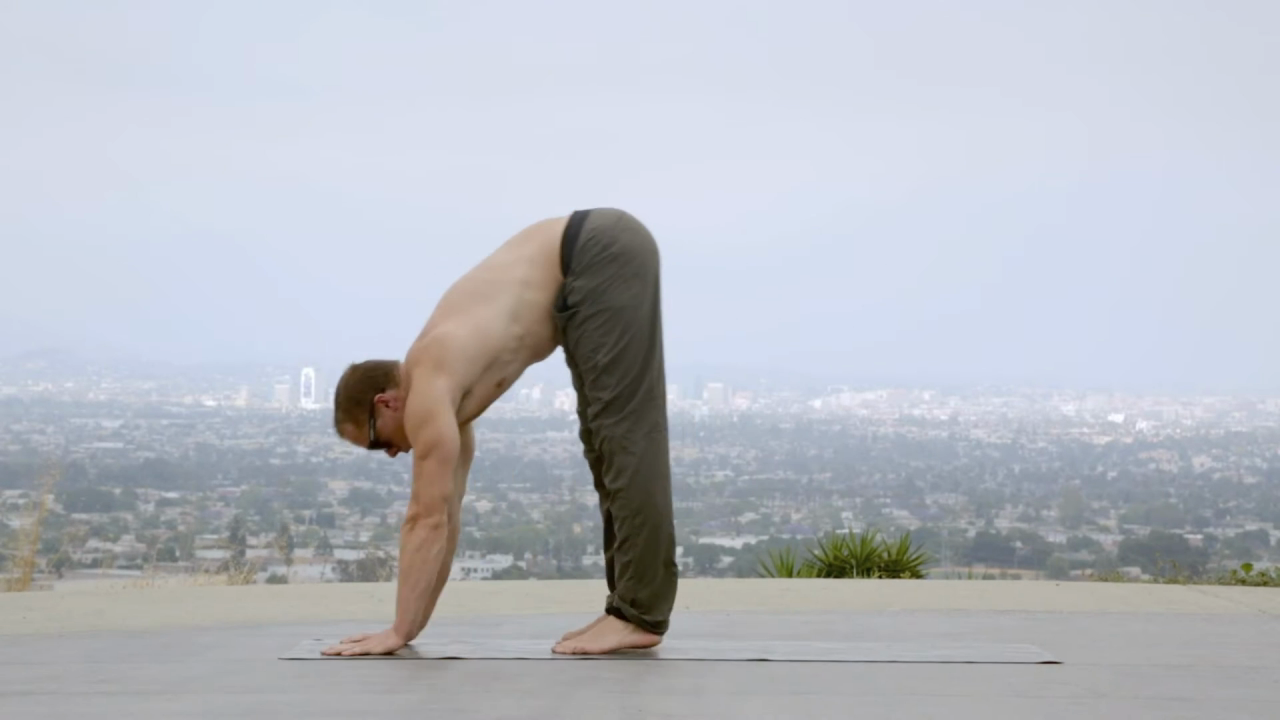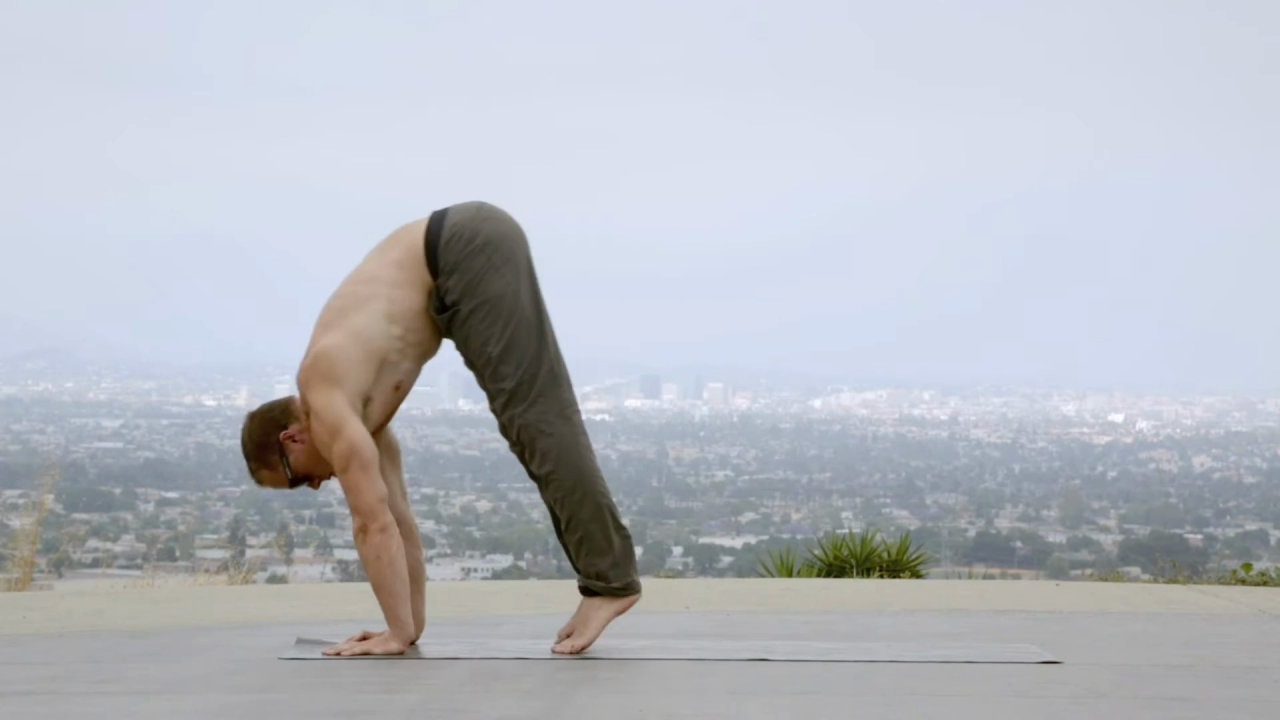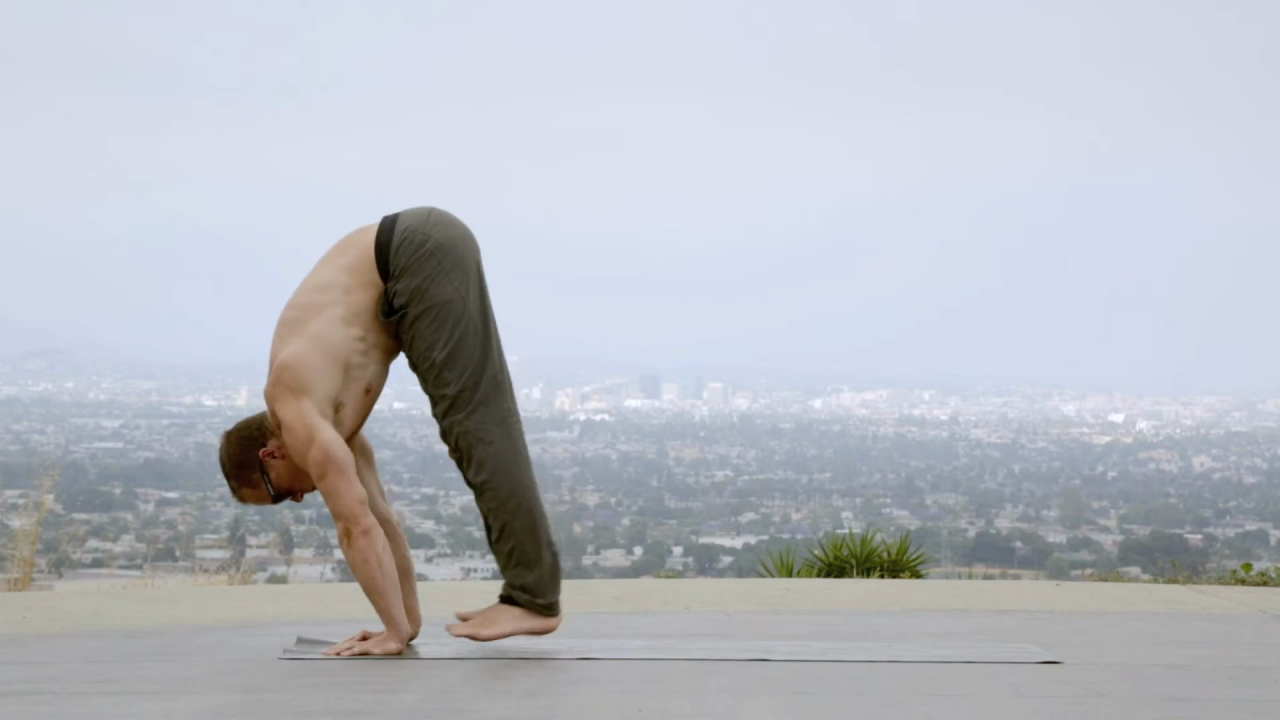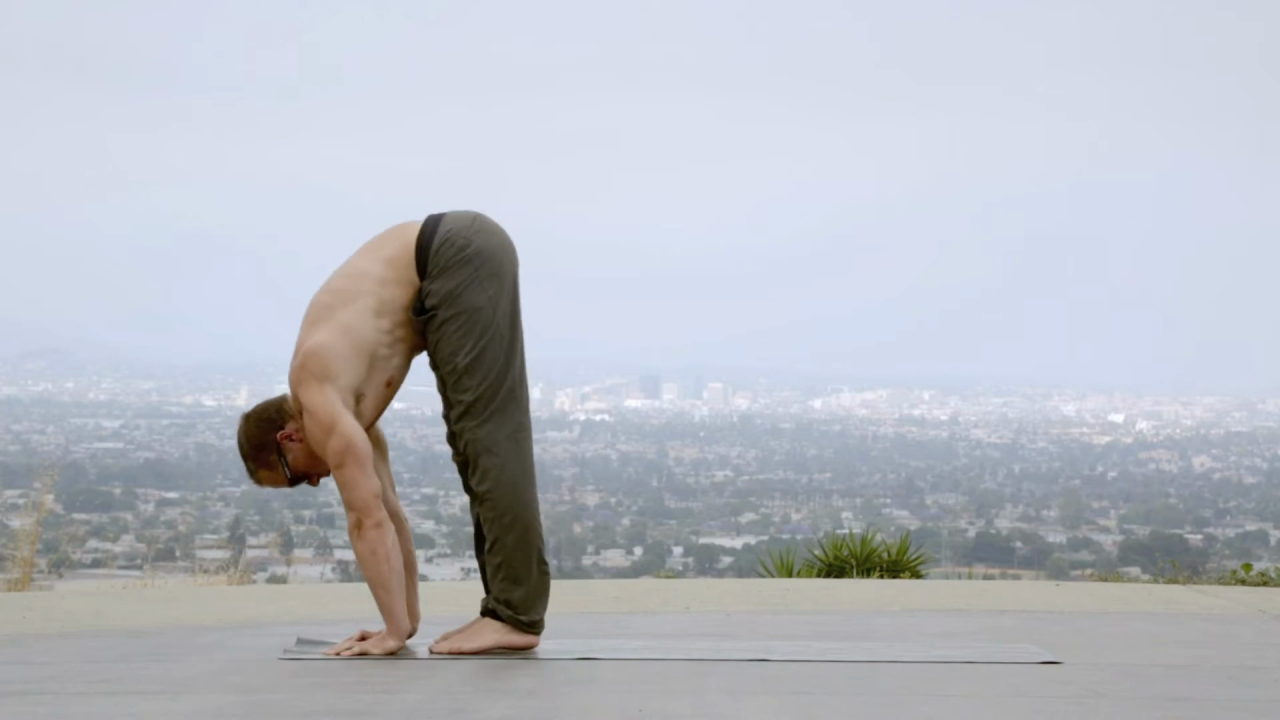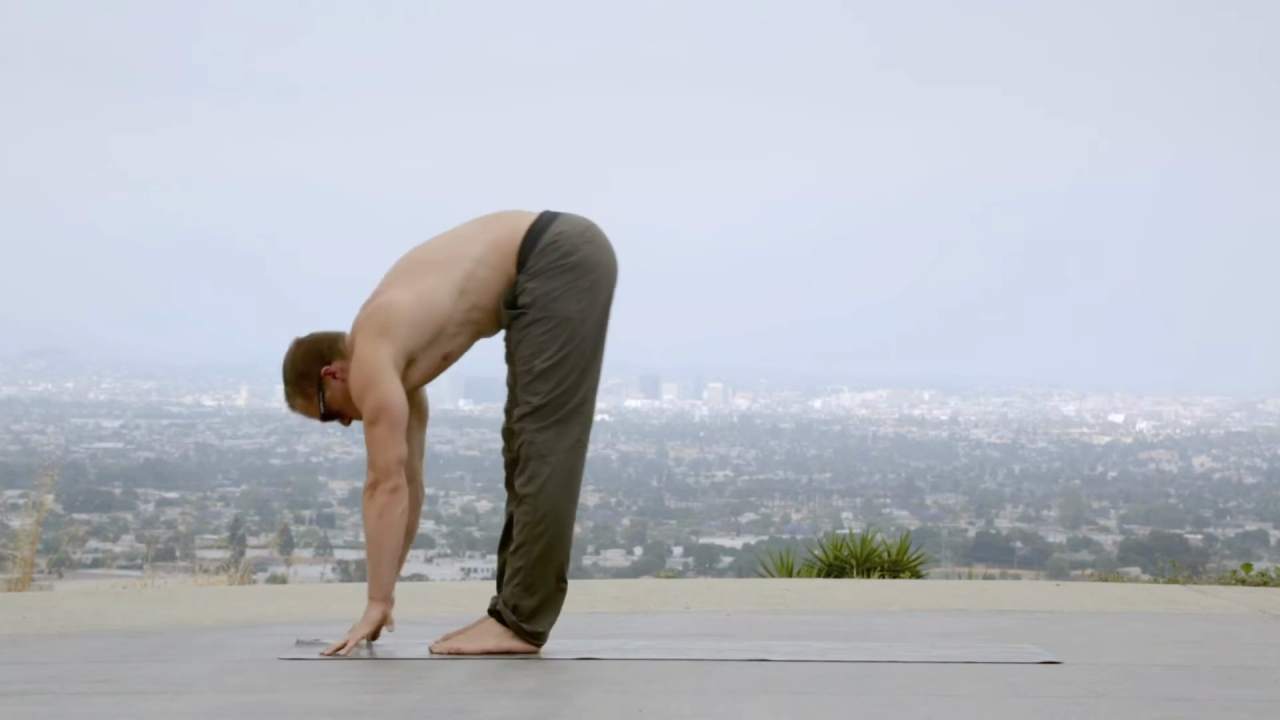
dt=0.2s
person 1, frame 1
left shoulder: (428, 393)
right shoulder: (441, 399)
left elbow: (428, 519)
right elbow: (444, 514)
left wrist: (399, 630)
right wrist: (415, 619)
left hip: (605, 256)
right hip: (596, 255)
left knee: (622, 436)
right knee: (608, 436)
left ankle: (636, 612)
right ankle: (634, 605)
person 1, frame 2
left shoulder: (325, 407)
right shoulder: (359, 411)
left elbow: (375, 525)
right elbow: (396, 519)
left wrist: (401, 631)
right wrist: (406, 625)
left hip: (473, 243)
right hip: (471, 246)
left knee: (532, 419)
right knee: (530, 420)
left ankle: (609, 580)
right ankle: (611, 572)
person 1, frame 3
left shoulder: (295, 419)
right shoulder: (329, 416)
left elbow: (357, 528)
right elbow: (378, 520)
left wrist: (397, 632)
right wrist: (408, 621)
left hip: (426, 251)
right hip: (433, 251)
left knee: (476, 428)
right knee: (474, 431)
left ankle: (532, 597)
right ankle: (528, 593)
person 1, frame 4
left shoulder: (319, 408)
right shoulder: (349, 403)
left elbow: (370, 521)
right elbow: (387, 515)
left wrist: (394, 629)
right wrist: (407, 619)
left hip: (462, 253)
right hip: (472, 253)
left knee: (487, 440)
right knee: (482, 441)
left ankle: (514, 614)
right ankle: (510, 609)
person 1, frame 5
left shoulder: (368, 358)
right shoulder: (393, 356)
left elbow: (387, 484)
right elbow: (406, 480)
left wrist: (376, 602)
right wrist: (381, 592)
left hip: (561, 260)
right hip: (568, 261)
left knee: (545, 446)
right knee: (532, 446)
left ankle: (519, 619)
right ankle: (515, 612)
